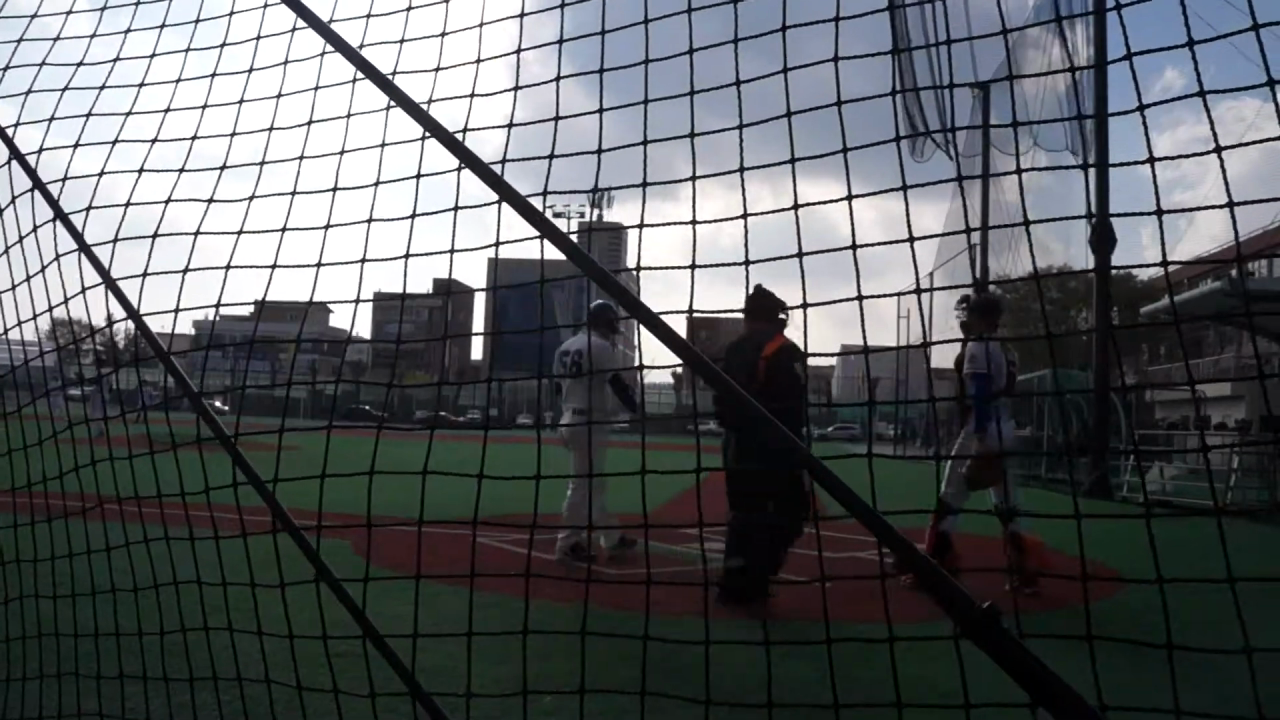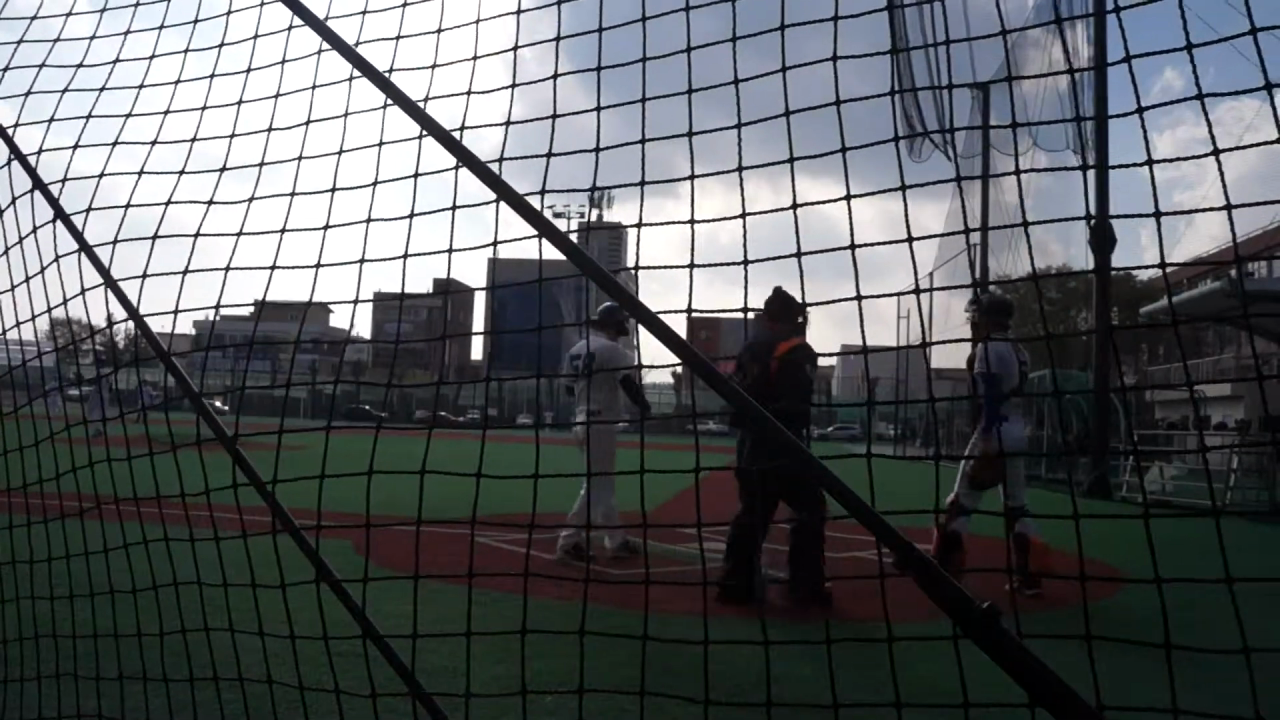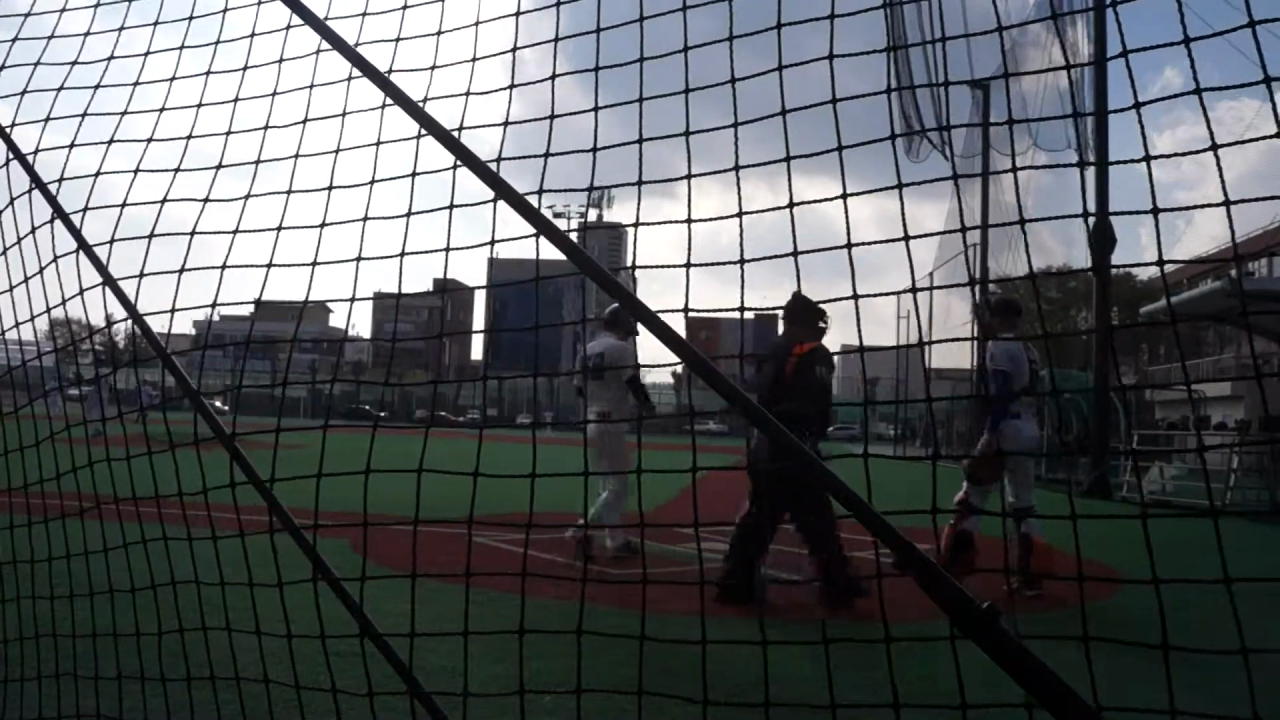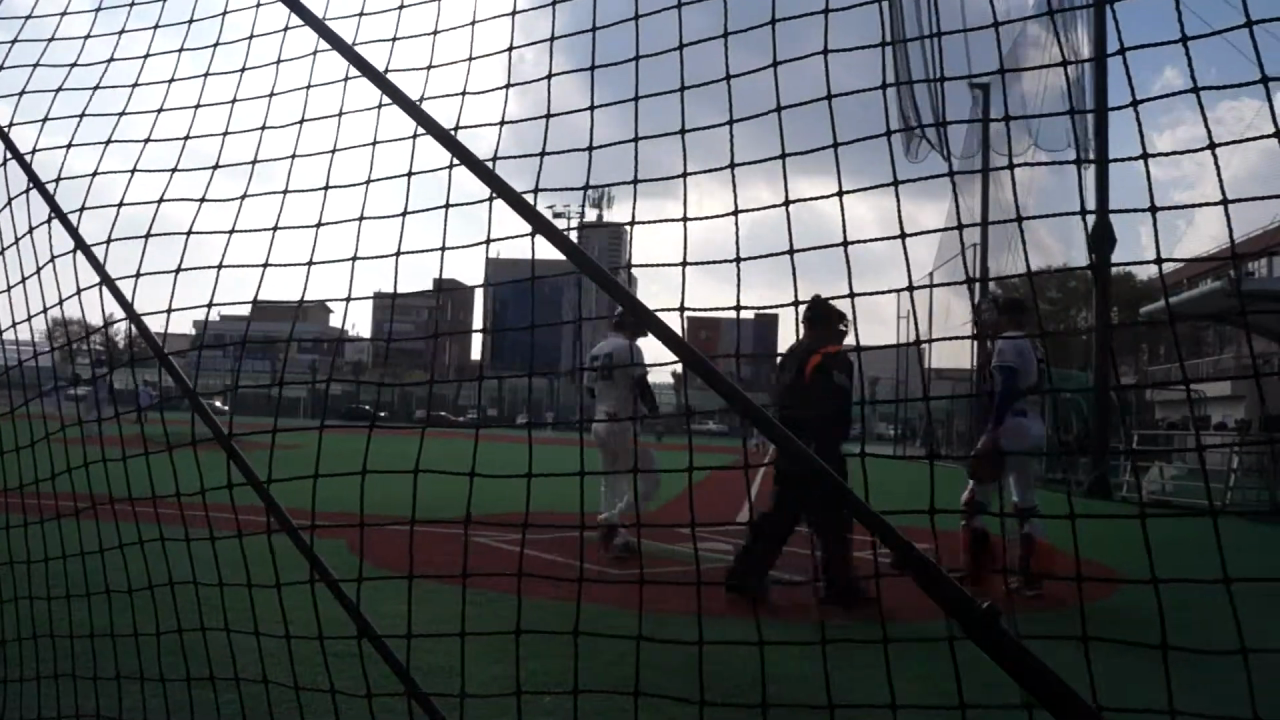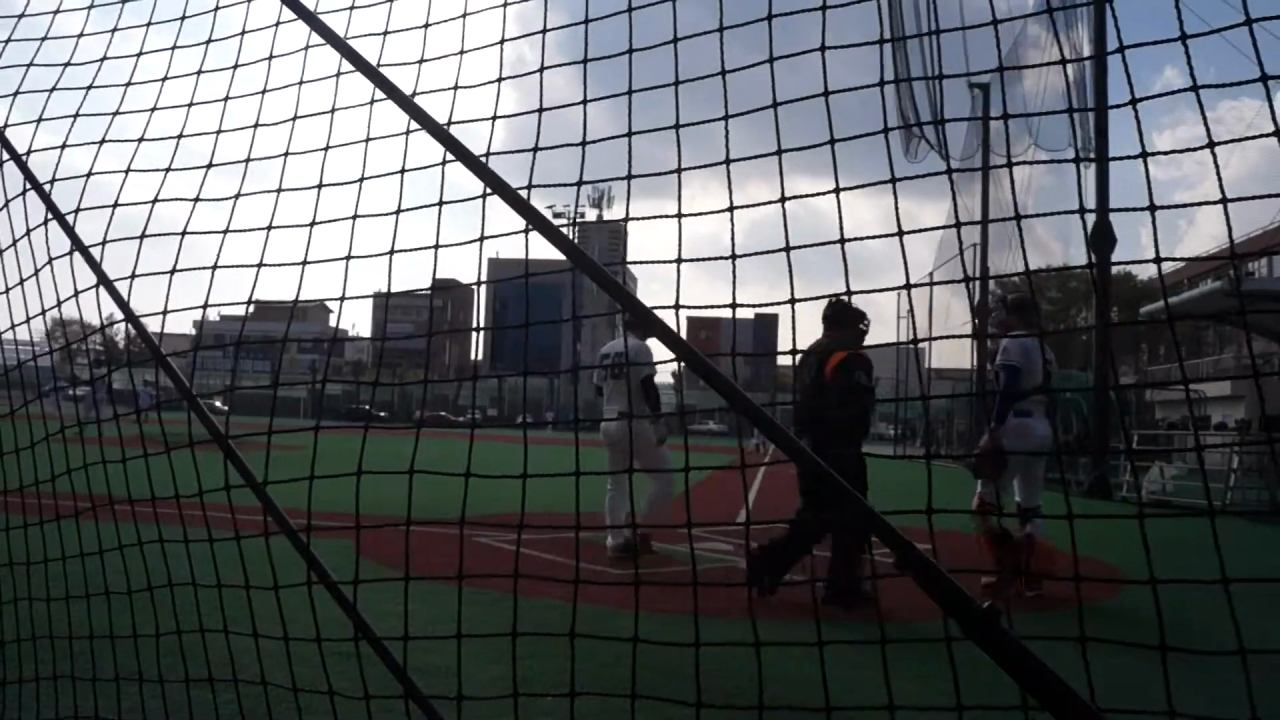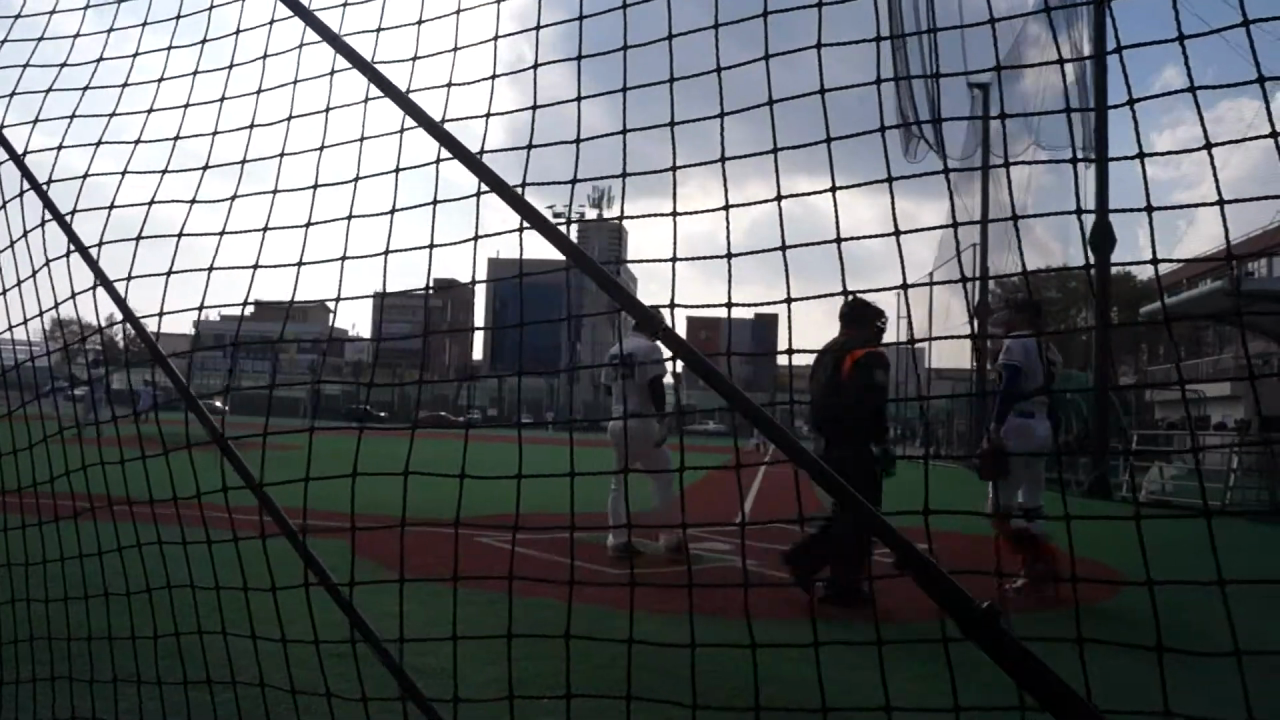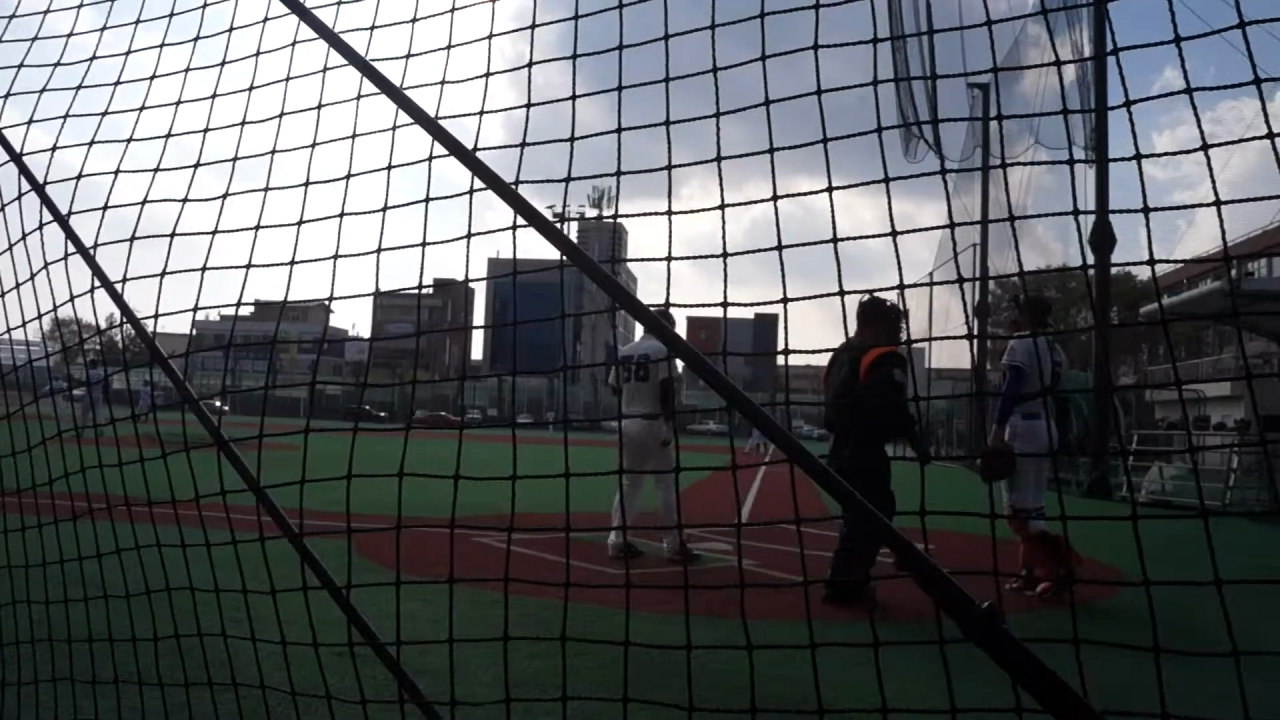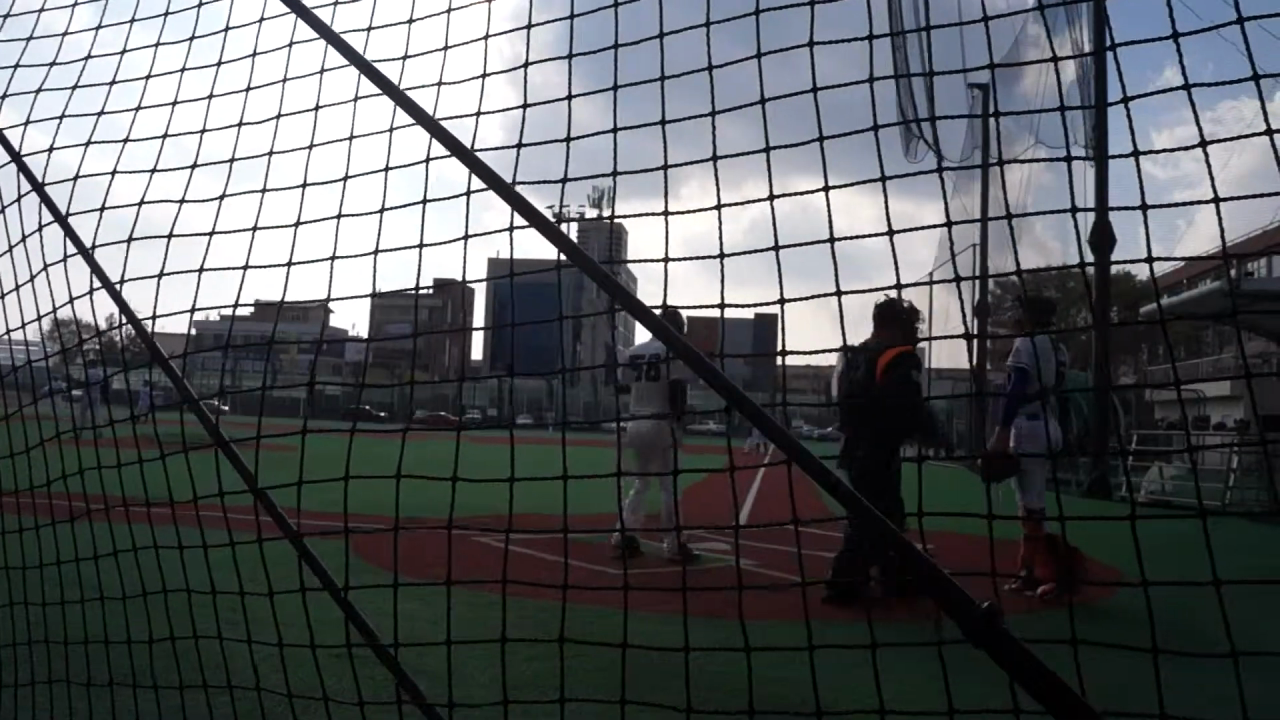
dt=0.1s
person 1, frame 1
left shoulder: (729, 354)
right shoulder: (783, 351)
left elbow: (721, 406)
right elbow: (793, 403)
right wrist: (795, 439)
left hip: (735, 447)
right hip: (769, 446)
left knee: (745, 516)
right knee: (794, 508)
left ankle: (739, 582)
right ankle: (750, 572)
person 1, frame 2
left shoulder: (747, 352)
right shoulder: (796, 350)
right elbow: (800, 402)
right wrist: (797, 435)
left hip: (749, 446)
right hip: (781, 446)
left knee: (751, 517)
right knee: (809, 512)
left ankle: (736, 584)
right ankle: (805, 584)
person 1, frame 3
left shoulder: (769, 355)
right shoulder: (812, 354)
right elbow: (814, 405)
right wrist: (811, 437)
left hip: (764, 448)
left knee: (759, 518)
right knee: (817, 519)
left ankle: (735, 582)
right ankle: (838, 584)
person 1, frame 4
left shoulder: (789, 358)
right shoulder: (832, 358)
right elbow: (833, 411)
right wrist: (827, 442)
left hip: (787, 451)
right hip: (819, 452)
left knee: (779, 518)
right knee: (835, 520)
left ankle: (745, 575)
right ankle: (840, 587)
person 1, frame 5
left shoulder: (809, 357)
right shoulder: (852, 359)
right elbow: (855, 411)
right wrist: (852, 442)
left hip: (808, 448)
right hip: (840, 452)
left knee: (813, 518)
right knee: (848, 522)
left ankle: (766, 564)
right ankle: (843, 587)
person 1, frame 6
left shoulder: (827, 355)
right shoulder: (868, 357)
right elbow: (871, 410)
right wrist: (882, 445)
left hip: (827, 447)
right hip: (854, 451)
left knee: (845, 516)
right knee: (857, 520)
left ankle: (804, 558)
right ankle: (843, 587)
person 1, frame 7
left shoulder: (842, 355)
right shoulder: (885, 357)
right elbow: (894, 409)
right wrist: (915, 442)
left hip: (846, 445)
right hip: (868, 449)
left knee: (877, 511)
right knee: (868, 518)
left ankle: (849, 580)
right ankle: (844, 585)
person 1, frame 8
left shoulder: (855, 355)
right shoulder: (900, 357)
right elbow: (910, 408)
right wrist: (934, 435)
left hip: (855, 447)
right hip: (878, 450)
left knee: (888, 515)
left ankle: (897, 579)
right ankle: (844, 584)
person 2, frame 1
left shoulder: (977, 347)
right shoulder: (1004, 350)
left elbow: (980, 396)
left wrist: (980, 439)
left hip: (983, 431)
right hip: (1004, 429)
left knee: (949, 502)
right knee: (1007, 506)
right ankle: (1025, 573)
person 2, frame 2
left shoulder: (988, 347)
right shoulder: (1017, 350)
left elbow: (991, 396)
left wrist: (986, 440)
left hip: (997, 430)
right hip: (1017, 429)
left knee: (961, 502)
right knee: (1017, 505)
left ankle: (942, 570)
right ankle: (1027, 575)
person 2, frame 3
left shoulder: (999, 346)
right shoulder: (1028, 350)
left elbow: (1000, 393)
left wrist: (991, 435)
left hip: (1006, 428)
right hip: (1028, 428)
left knee: (969, 500)
right knee: (1023, 505)
left ankle: (952, 569)
right ankle: (1028, 576)
person 2, frame 4
left shoulder: (1007, 343)
right shoulder: (1034, 348)
left elbow: (1004, 390)
right elbow: (1029, 390)
left wrist: (991, 432)
left hip: (1012, 426)
right hip: (1035, 427)
left knee: (976, 499)
right knee: (1027, 503)
left ankle: (978, 570)
right ankle: (1028, 575)
person 2, frame 5
left shoulder: (1013, 342)
right shoulder: (1043, 348)
left elbow: (1008, 389)
right elbow: (1042, 392)
left wrist: (993, 431)
left hip: (1016, 425)
right hip: (1041, 426)
left knee: (987, 502)
right knee: (1030, 504)
left ankle: (1009, 570)
right ankle: (1030, 574)
person 2, frame 6
left shoulder: (1017, 343)
right shoulder: (1049, 350)
left elbow: (1007, 388)
right elbow: (1049, 393)
left wrist: (993, 429)
right wrist: (1048, 437)
left hip: (1018, 425)
right hip: (1043, 427)
left knee: (1001, 507)
right knee: (1031, 505)
left ankle: (1038, 567)
right ankle: (1031, 572)
person 2, frame 7
left shoulder: (1021, 343)
right shoulder: (1054, 350)
left elbow: (1011, 389)
right elbow: (1056, 393)
left wrist: (997, 429)
left hip: (1023, 426)
right hip: (1047, 427)
left knee: (1019, 509)
right knee: (1033, 504)
left ankle: (1059, 569)
right ankle: (1032, 574)
person 2, frame 8
left shoulder: (1027, 343)
right shoulder: (1057, 349)
left elbow: (1017, 391)
right elbow: (1059, 395)
left wrist: (1000, 432)
right wrist: (1056, 440)
left hip: (1028, 427)
right hip: (1050, 428)
left knee: (1031, 507)
right knee: (1032, 505)
left ankle: (1063, 575)
right ankle: (1030, 573)
person 3, frame 1
left shoulder: (564, 347)
right shoulder: (601, 347)
left elbow: (559, 386)
right elbow: (617, 385)
right wrist: (637, 414)
left hip: (569, 421)
right hip: (588, 422)
left knee: (593, 483)
right knee: (581, 485)
left ankle: (611, 538)
right ankle: (567, 543)
person 3, frame 2
left shoulder: (575, 350)
right shoulder: (611, 349)
left elbow: (570, 389)
right elbow: (629, 385)
right wrist: (647, 412)
left hip: (581, 423)
right hip: (601, 425)
left knee: (603, 485)
right knee: (595, 488)
left ankle: (615, 540)
right ankle: (570, 541)
person 3, frame 3
left shoulder: (586, 350)
right shoulder: (620, 348)
left elbow: (580, 390)
right elbow: (635, 385)
right wrist: (651, 413)
left hip: (592, 423)
right hip: (611, 425)
left knee: (610, 485)
right knee: (618, 486)
left ankle: (617, 540)
right ankle: (582, 532)
person 3, frame 4
left shoulder: (595, 351)
right shoulder: (628, 347)
right elbow: (641, 386)
right wrist: (655, 416)
left hip: (600, 424)
right hip: (622, 424)
left knee: (611, 483)
right knee: (648, 479)
left ankle: (615, 539)
right ankle: (612, 522)
person 3, frame 5
left shoulder: (606, 350)
right shoulder: (639, 348)
right elbow: (648, 386)
right wrist: (659, 422)
left hip: (608, 424)
right hip: (633, 423)
left knee: (616, 484)
right knee: (663, 477)
left ankle: (618, 539)
right ankle: (641, 532)
person 3, frame 6
left shoulder: (614, 351)
right shoulder: (649, 348)
right elbow: (655, 387)
right wrist: (662, 422)
left hip: (616, 424)
right hip: (642, 423)
left knee: (619, 484)
right knee: (664, 482)
left ankle: (618, 541)
right ankle: (671, 540)
person 3, frame 7
left shoulder: (625, 352)
right shoulder: (661, 350)
left elbow: (616, 389)
right elbow: (667, 389)
right wrist: (669, 423)
left hip: (627, 425)
right hip: (652, 424)
left knee: (629, 485)
right knee: (667, 485)
left ankle: (618, 541)
right ankle: (674, 545)
person 3, frame 8
left shoulder: (633, 352)
right shoulder: (673, 352)
left elbow: (622, 388)
right elbow: (678, 390)
right wrist: (677, 426)
left hip: (635, 425)
right hip: (661, 424)
left knee: (641, 481)
right knee: (668, 485)
left ankle: (624, 533)
right ankle: (673, 544)
